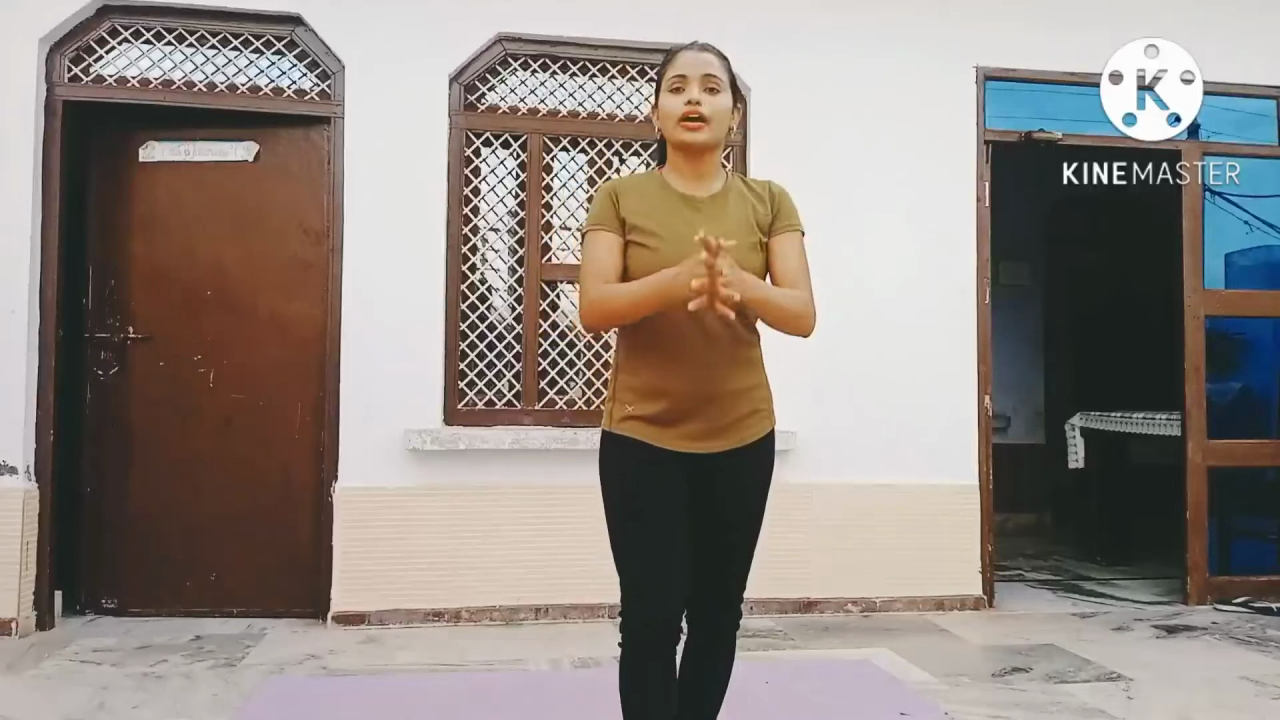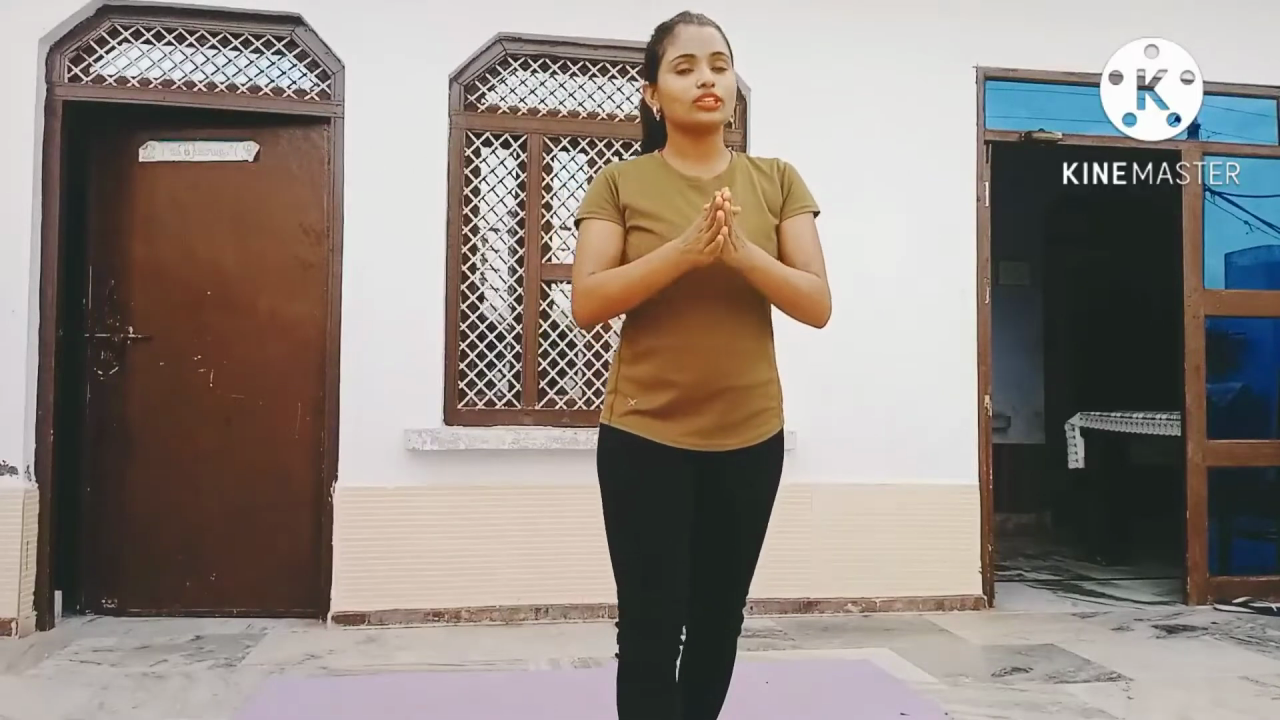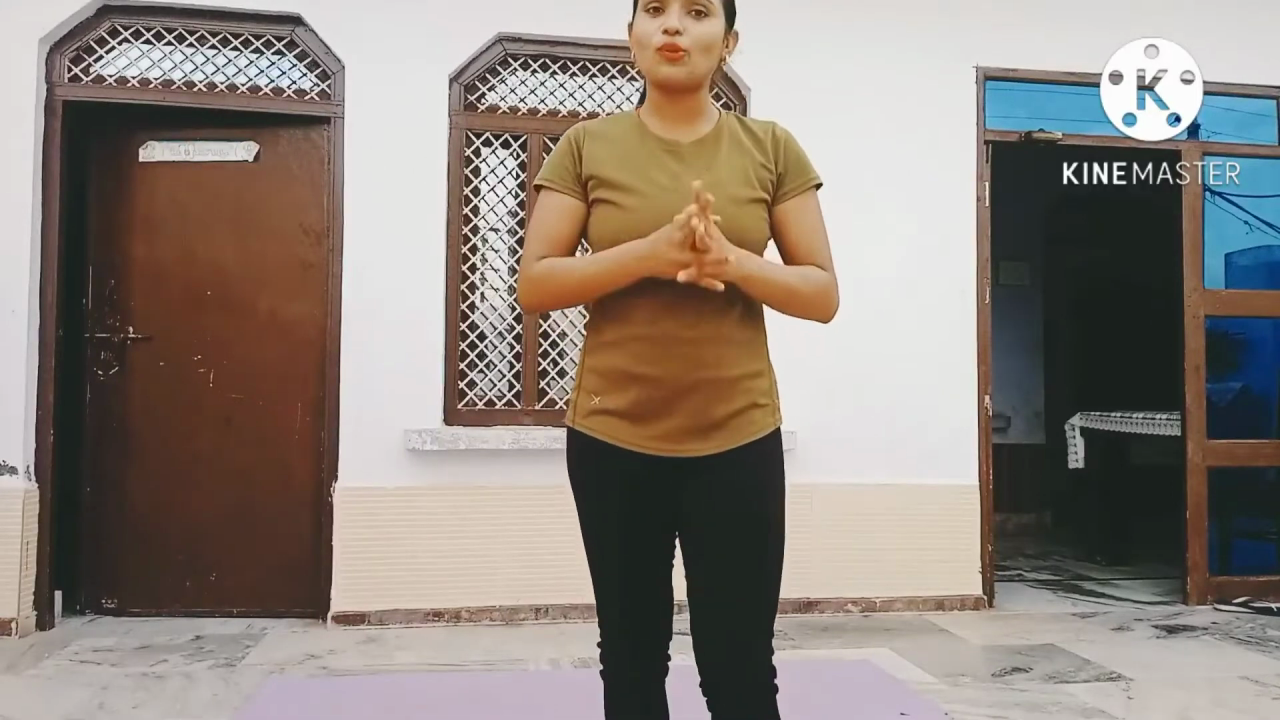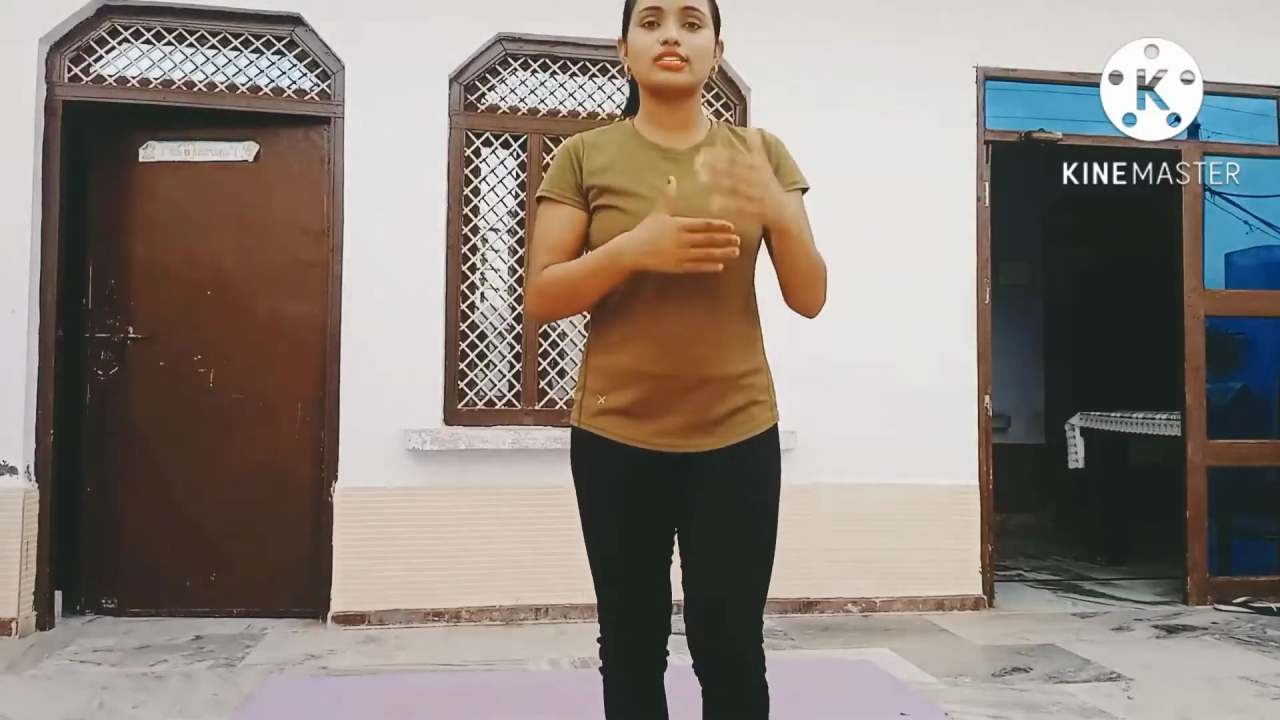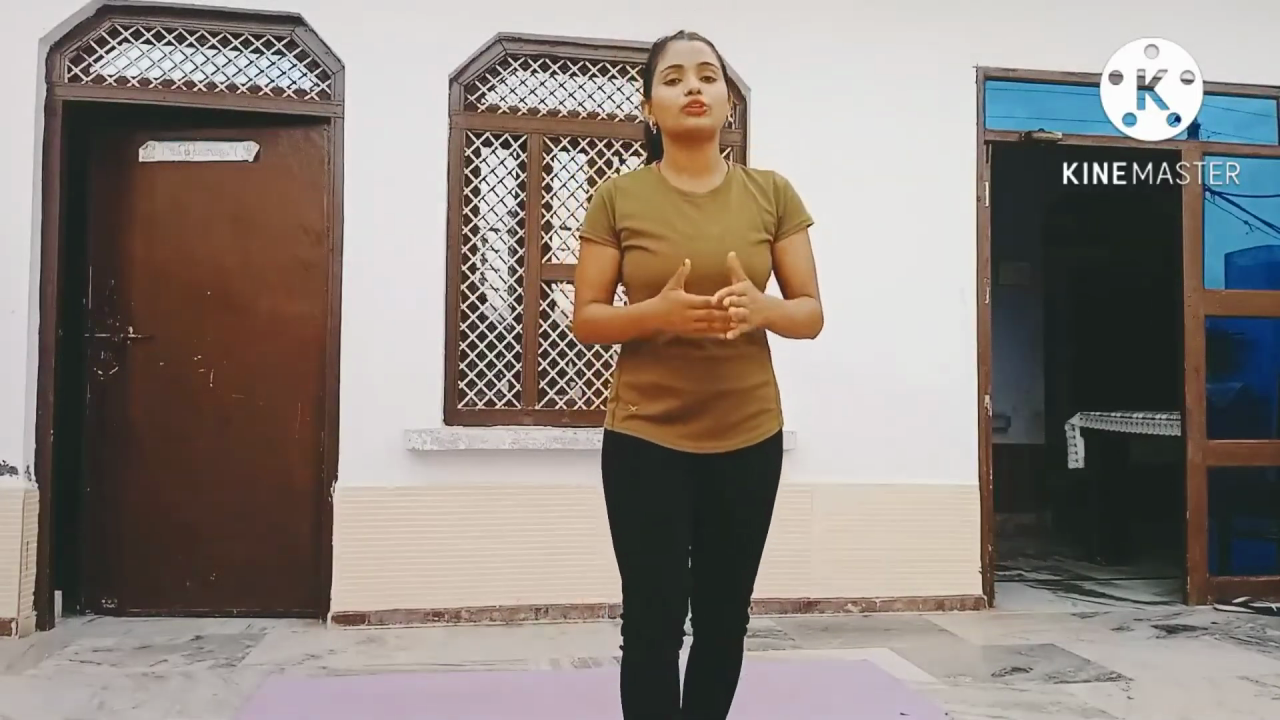
dt=1s
person 1, frame 1
left shoulder: (768, 201)
right shoulder: (619, 197)
left elbow: (804, 318)
right elbow: (592, 311)
left wrist: (738, 282)
right wrist: (680, 276)
left hip: (741, 439)
right hip: (641, 440)
left knee: (718, 614)
right knee: (650, 619)
person 1, frame 2
left shoulder: (776, 181)
right shoulder: (619, 183)
left elbow: (818, 306)
right elbow: (585, 305)
left wrist: (741, 249)
right wrist: (684, 247)
left hip: (750, 438)
right hip: (644, 437)
left knee: (717, 624)
right knee: (649, 631)
person 1, frame 3
left shoulder: (772, 148)
right shoulder: (587, 146)
left elbow: (823, 292)
right elbow: (534, 283)
left wrist: (731, 260)
right wrist: (651, 252)
left hip: (738, 439)
right hip: (613, 437)
right knee: (632, 655)
person 1, frame 4
left shoulder: (762, 155)
right shoulder: (584, 157)
left elbow: (811, 298)
right elbow: (540, 299)
left wrist: (777, 216)
right wrist: (633, 250)
left hip: (737, 432)
right hip: (618, 434)
left knee: (731, 649)
right knee: (632, 643)
person 1, frame 5
left shoulder: (771, 193)
right shoulder: (616, 198)
left elbow: (811, 313)
right elbow: (584, 319)
left wrist: (763, 309)
right wrist: (657, 312)
left hip: (748, 438)
right hip: (644, 439)
left knee: (723, 618)
right knee: (652, 622)
